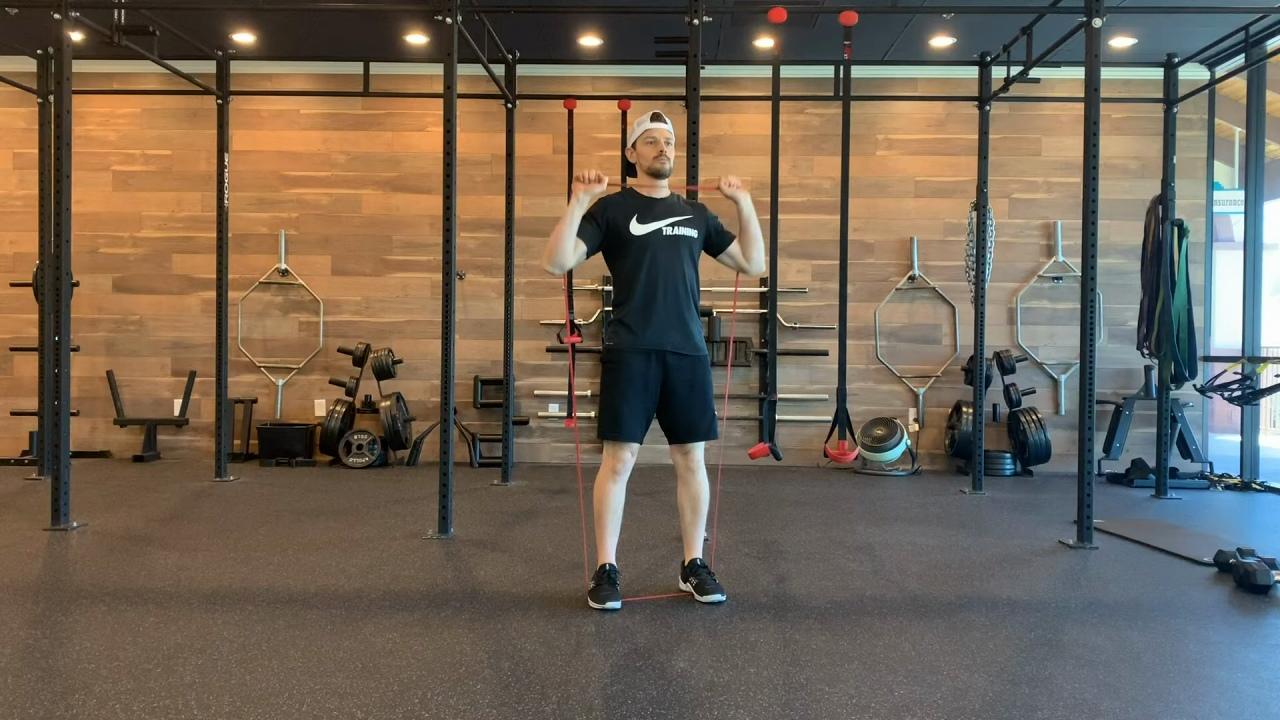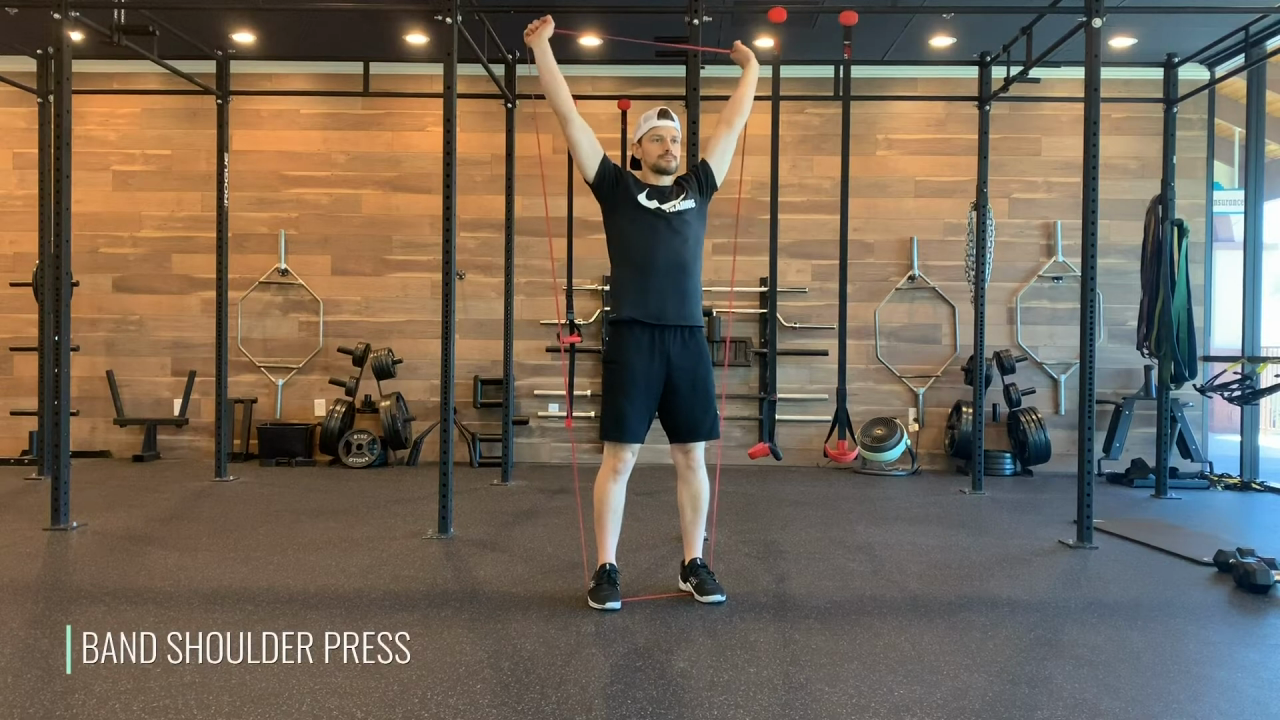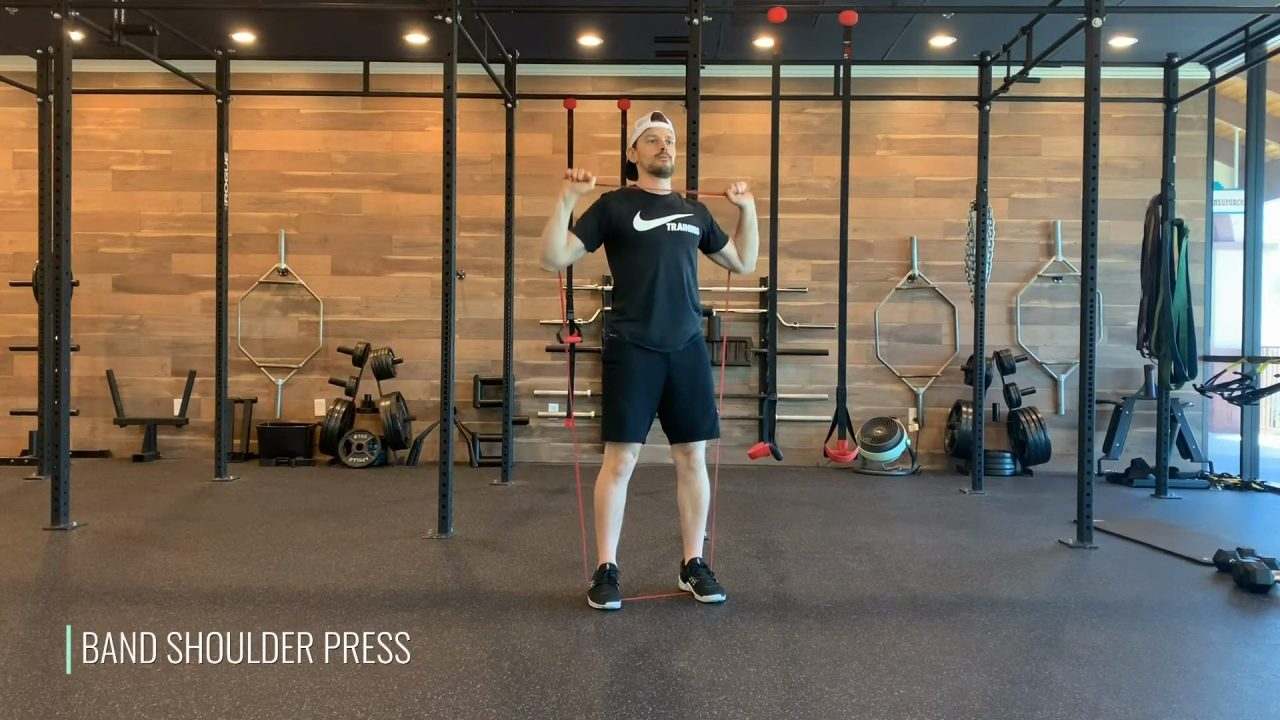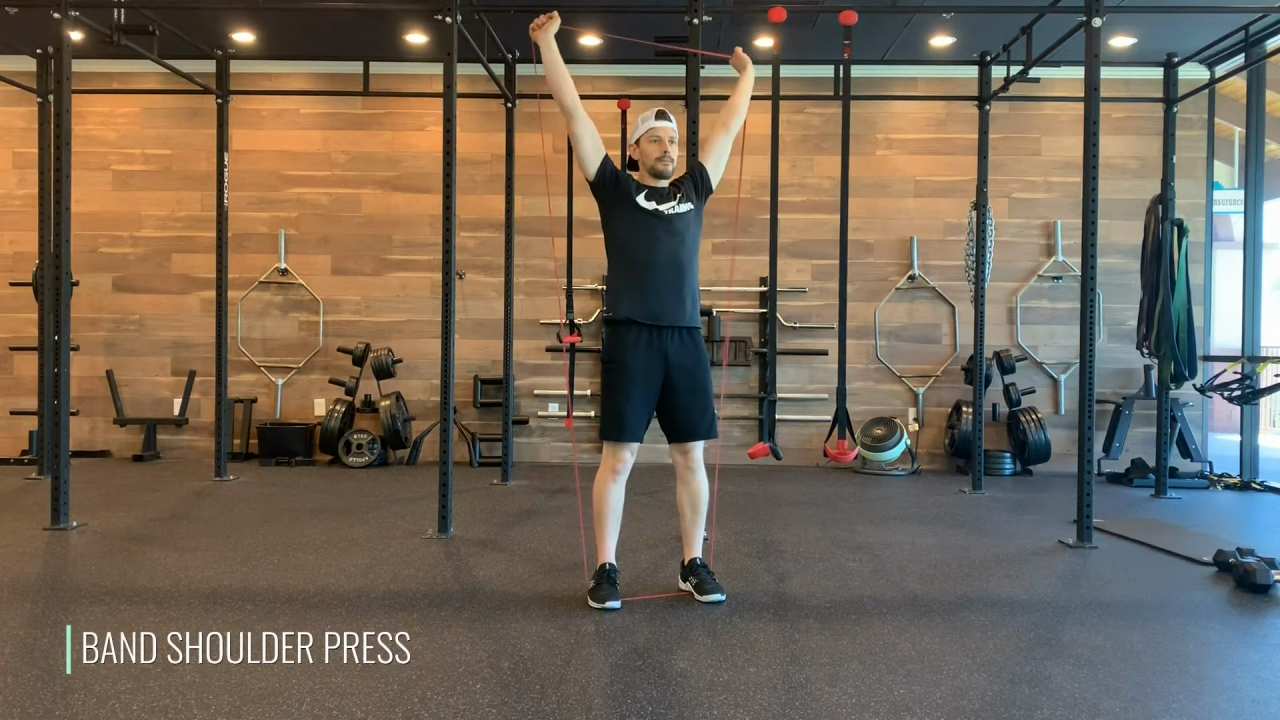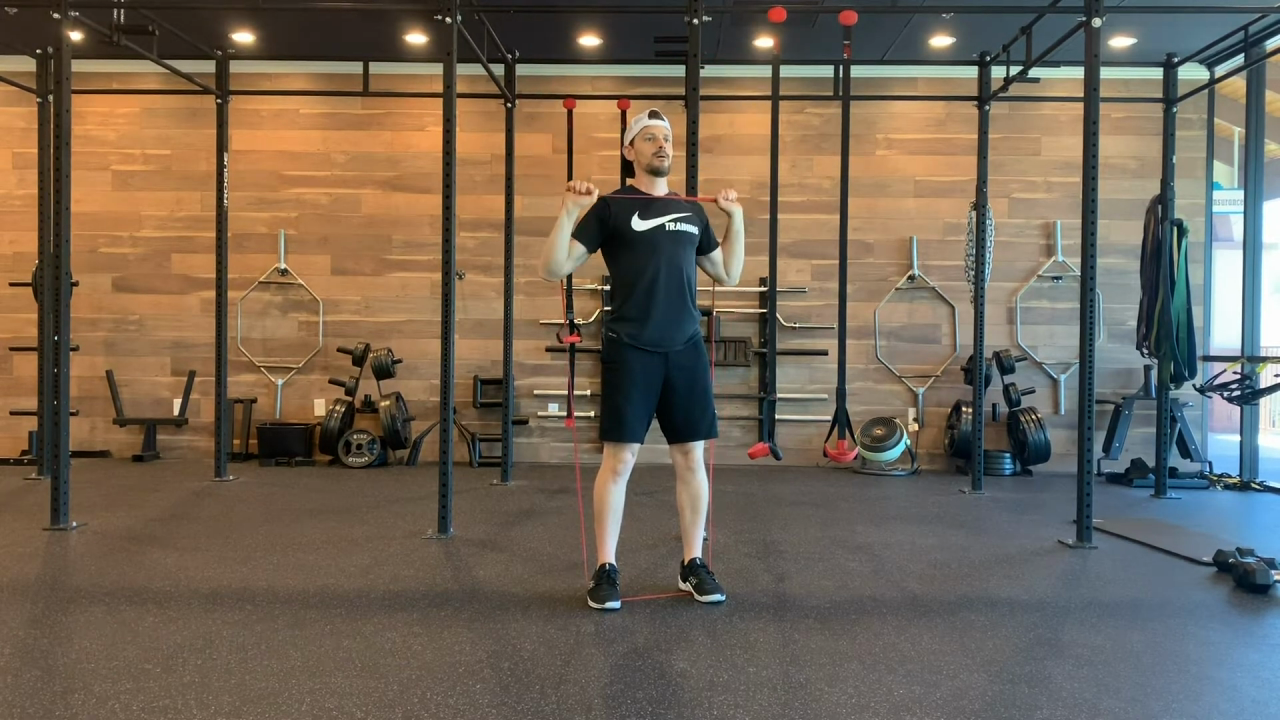
dt=1s
person 1, frame 1
left shoulder: (696, 213)
right shoulder: (610, 209)
left elbow: (754, 263)
right elbow: (556, 261)
left wrist: (745, 204)
right wrist: (576, 202)
left hip: (687, 351)
right hip: (630, 352)
left knee: (691, 458)
right knee: (618, 459)
left ankle: (694, 565)
right ankle: (606, 571)
person 1, frame 2
left shoulder: (696, 188)
right shoulder: (616, 187)
left elbow: (732, 125)
right elbow: (568, 116)
left wrist: (748, 68)
right wrist: (541, 47)
left hip: (688, 341)
right hip: (633, 341)
left knee: (691, 457)
right knee: (619, 458)
left ankle: (693, 564)
right ankle: (605, 569)
person 1, frame 3
left shoulder: (695, 210)
right shoulder: (612, 206)
left elbow: (744, 262)
right elbow: (552, 258)
left wrist: (747, 209)
right wrist: (566, 200)
left hip: (688, 347)
right hip: (632, 348)
left knee: (693, 458)
right knee: (620, 460)
left ankle: (693, 564)
right ankle: (606, 570)
person 1, frame 4
left shoulder: (694, 190)
right shoulder: (614, 188)
left elbow: (729, 127)
right elbow: (573, 112)
left wrist: (746, 72)
right wrist: (547, 43)
left hip: (686, 340)
right hip: (630, 340)
left knee: (691, 457)
right knee: (618, 458)
left ankle: (693, 563)
right ankle: (605, 569)
person 1, frame 5
left shoulder: (692, 211)
right shoulder: (610, 208)
left elbow: (727, 274)
right elbow: (552, 268)
left wrist: (735, 218)
right wrist: (567, 211)
left hip: (687, 348)
right hip: (630, 349)
left knee: (691, 458)
right knee: (619, 460)
left ankle: (693, 564)
right ankle: (606, 570)
